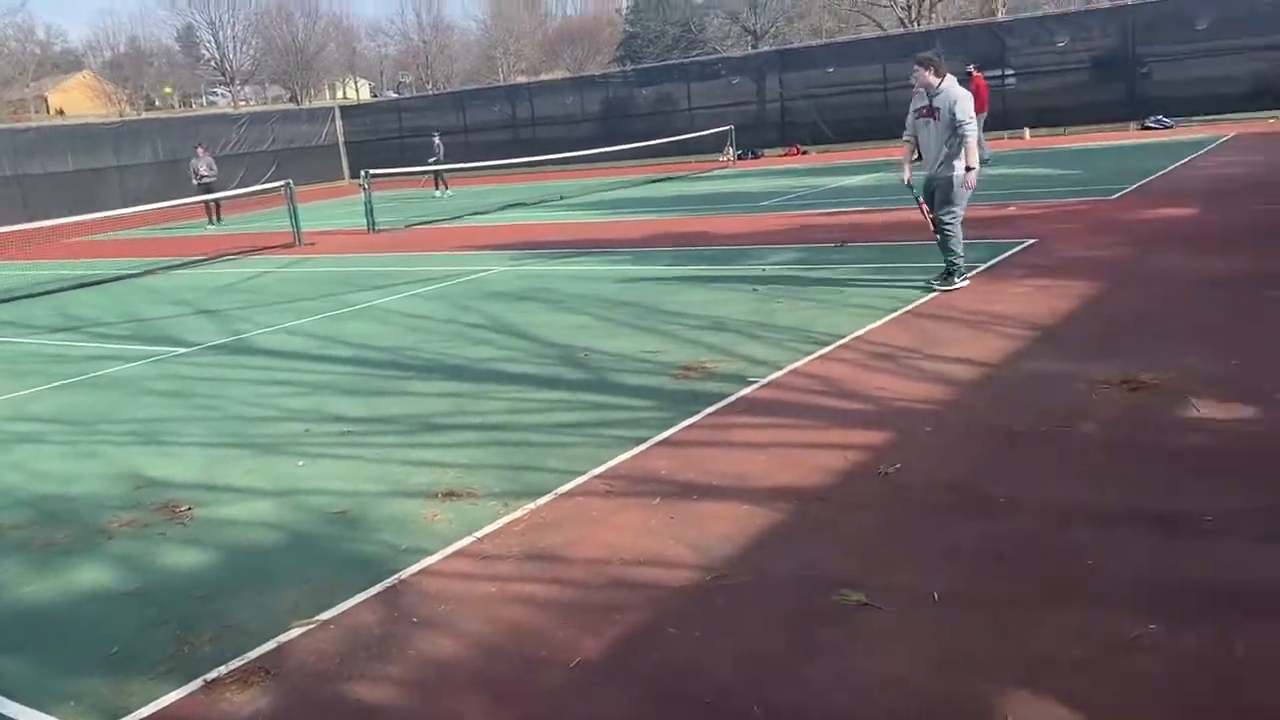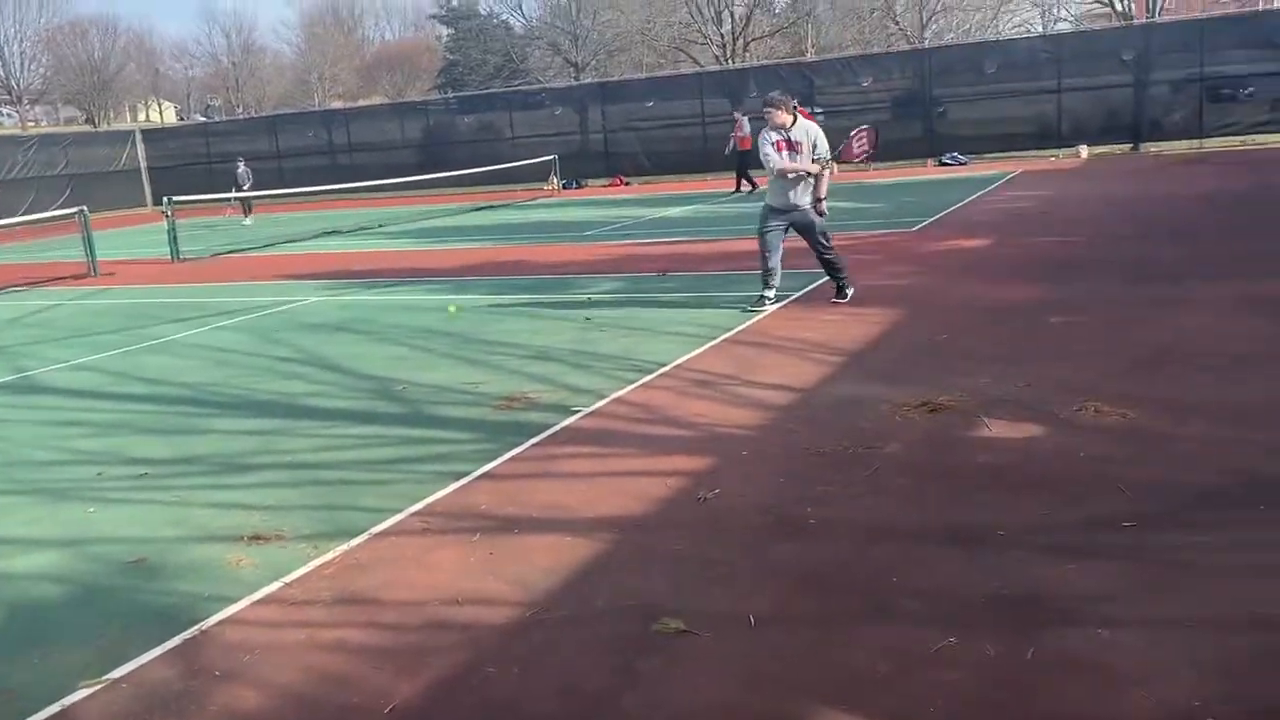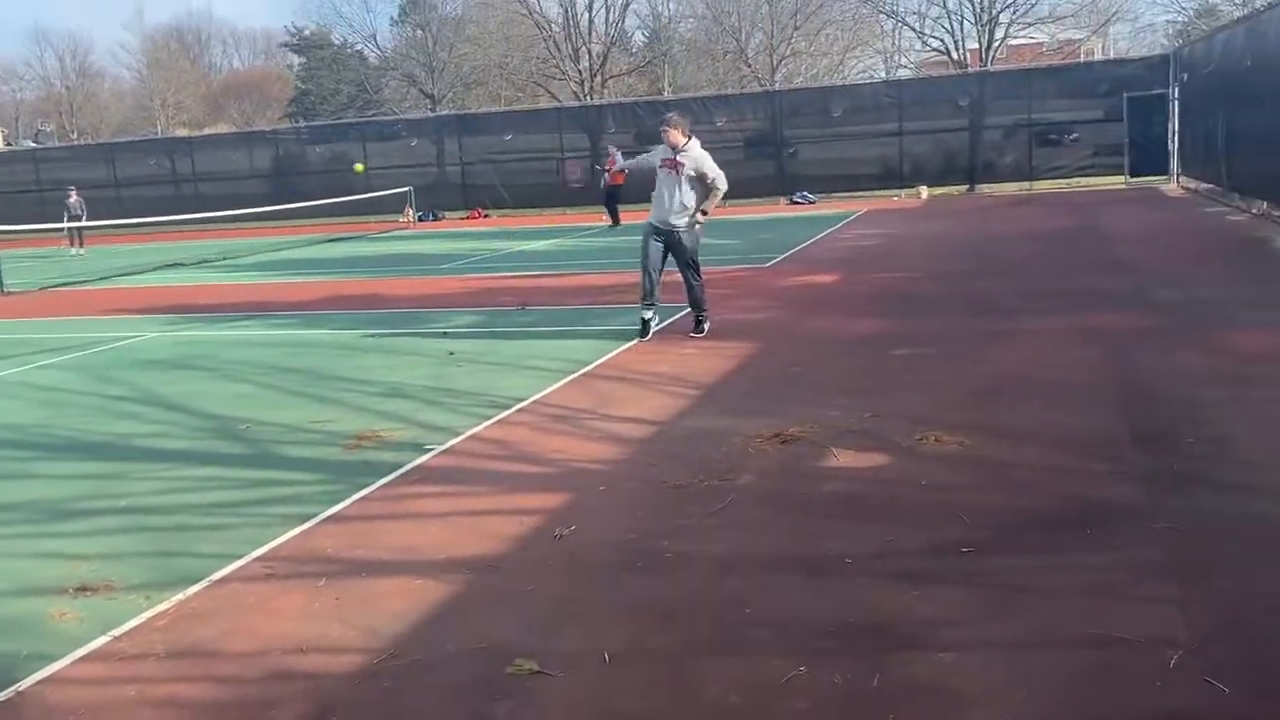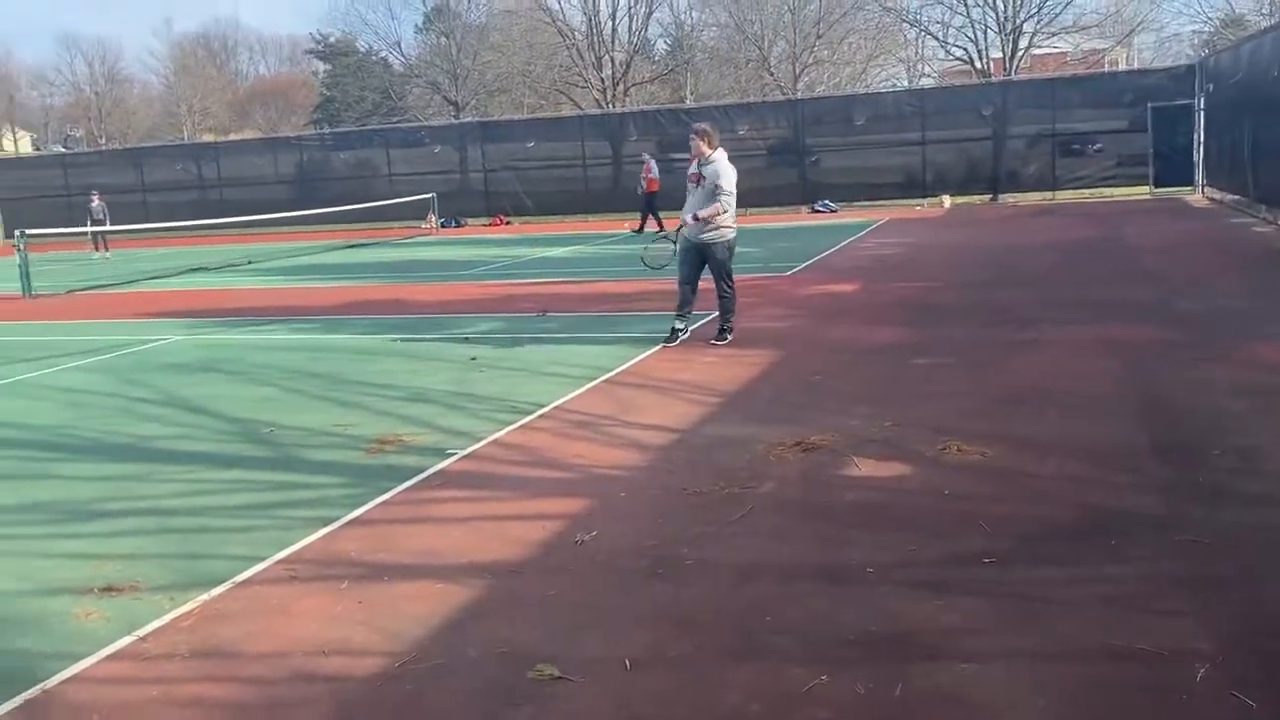
dt=0.4s
person 1, frame 1
left shoulder: (956, 95)
right shoulder: (918, 100)
left elbow: (969, 134)
right elbow: (910, 136)
left wrist: (970, 168)
right wrist: (906, 166)
left hip: (955, 172)
right hip: (933, 173)
left knee: (948, 219)
right knee: (939, 221)
left ankle: (958, 272)
right ankle: (954, 267)
person 1, frame 2
left shoulder: (811, 130)
right shoulder: (766, 135)
left elbow: (824, 166)
right elbow: (773, 165)
left wrist: (820, 199)
right wrist: (806, 166)
left hip: (806, 206)
right hip: (776, 206)
left knee: (824, 248)
right knee: (767, 248)
left ankle: (843, 284)
right ankle: (768, 294)
person 1, frame 3
left shoulder: (698, 156)
right shoulder: (662, 151)
left elbow: (720, 185)
right elbow: (646, 160)
left wrist: (704, 212)
right wrist: (624, 165)
left hip: (684, 228)
right hip: (656, 225)
left knee: (691, 275)
right knee: (650, 271)
left ankle: (701, 318)
right ankle: (648, 316)
person 1, frame 4
left shoulder: (723, 168)
right shoulder: (695, 166)
left elbow: (725, 204)
left wrist: (696, 217)
right wrist: (689, 218)
left hip: (718, 239)
right hip: (692, 237)
left knee: (724, 285)
right knee: (685, 282)
left ankle: (726, 328)
right ankle: (680, 326)
